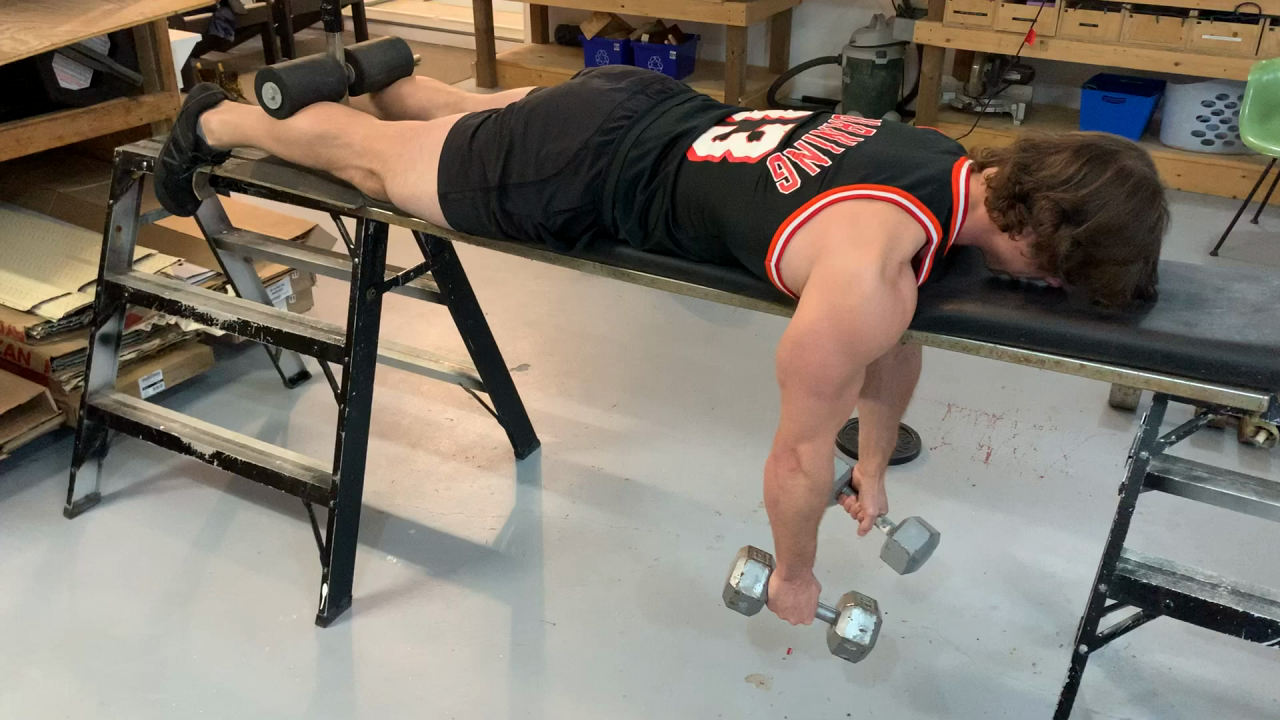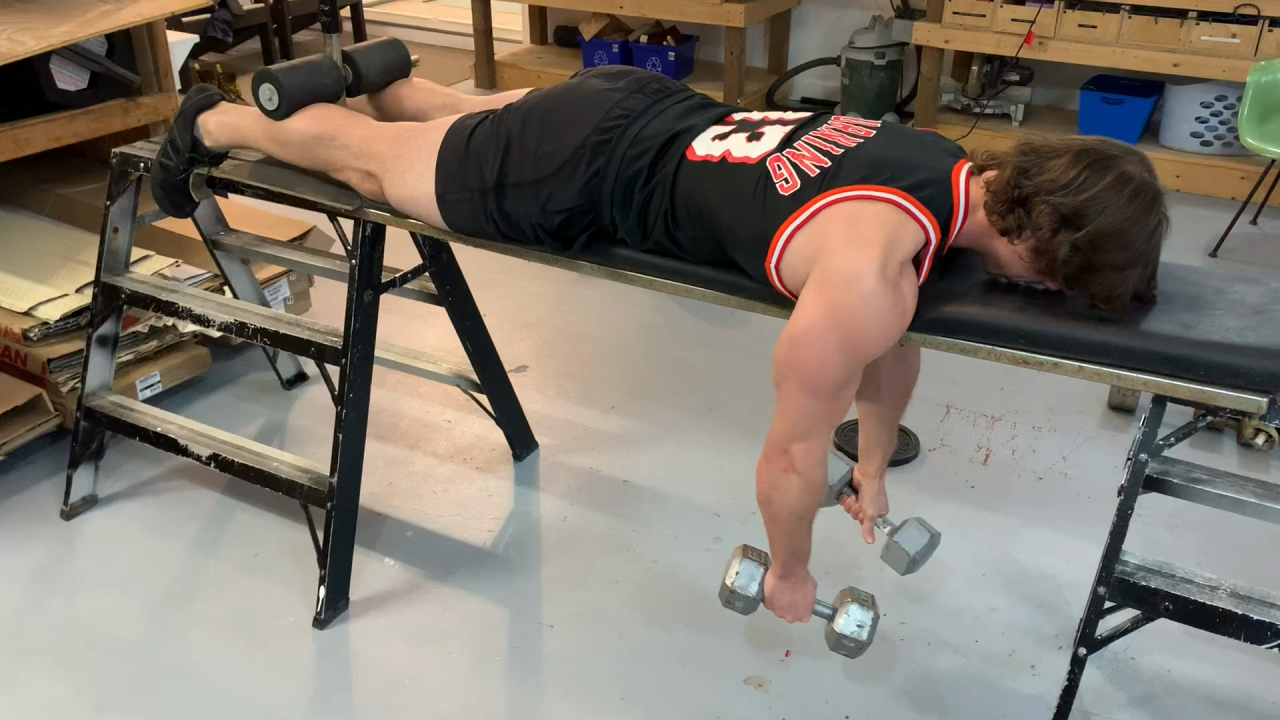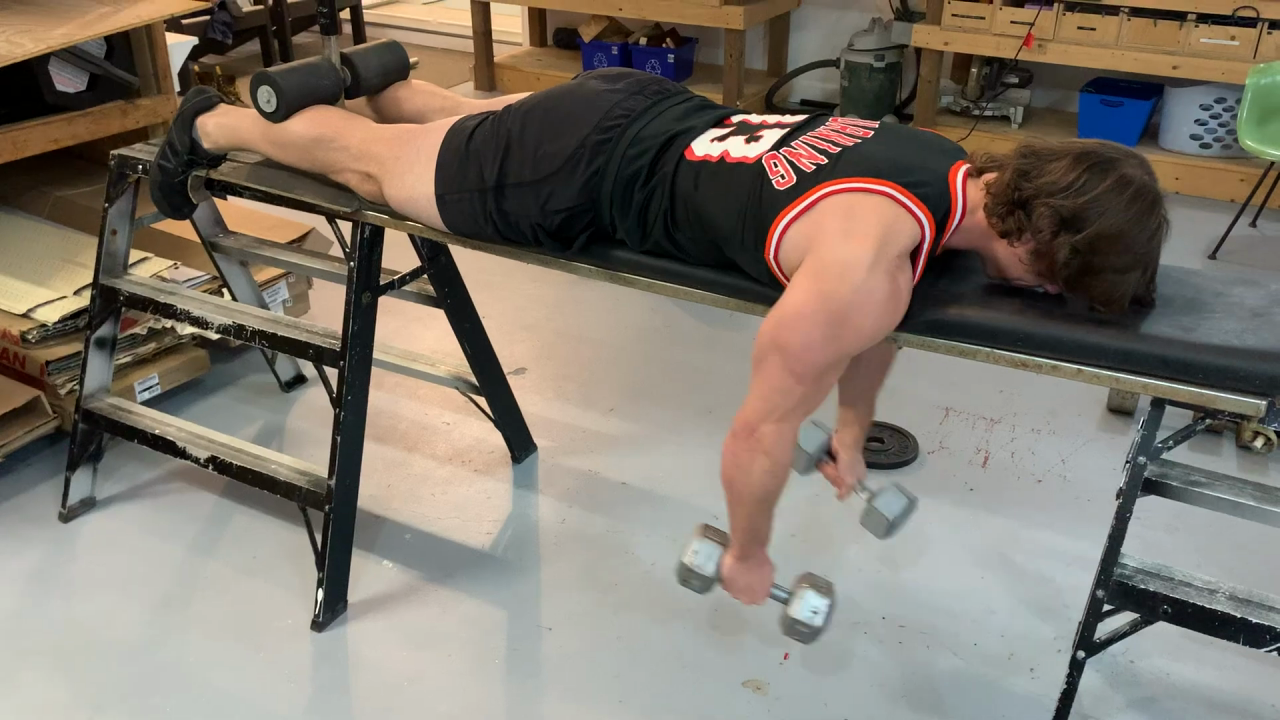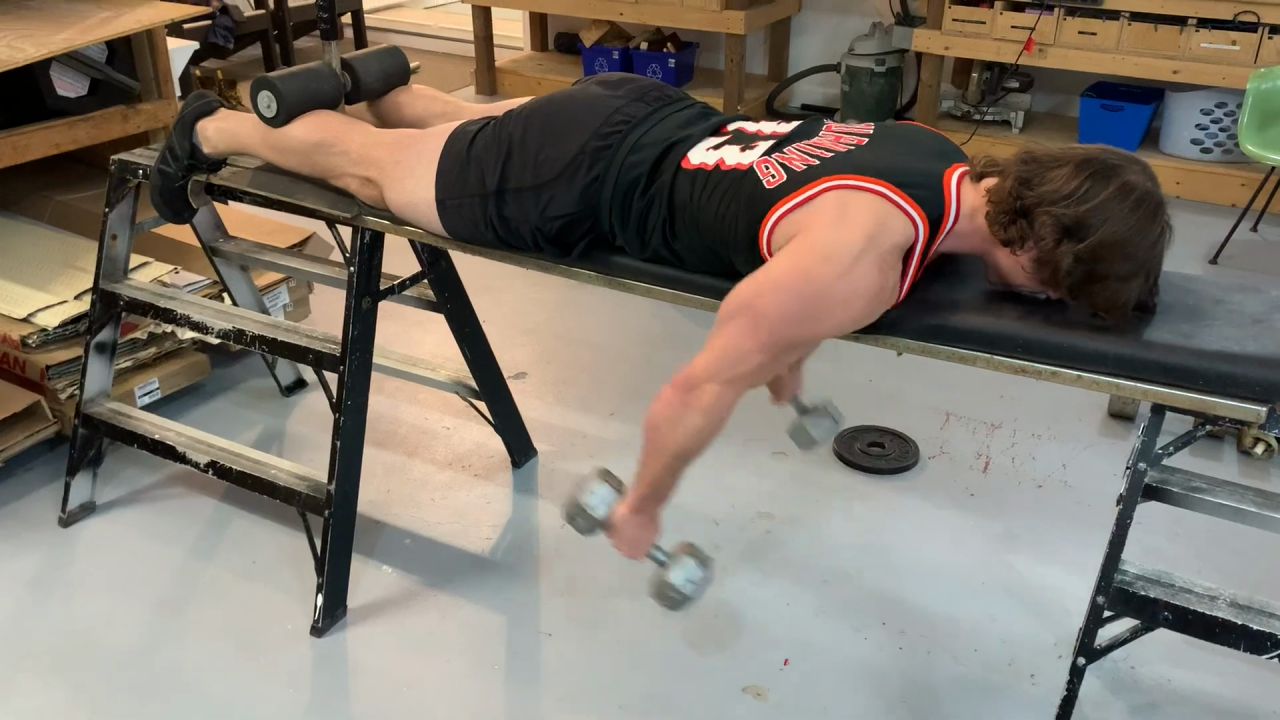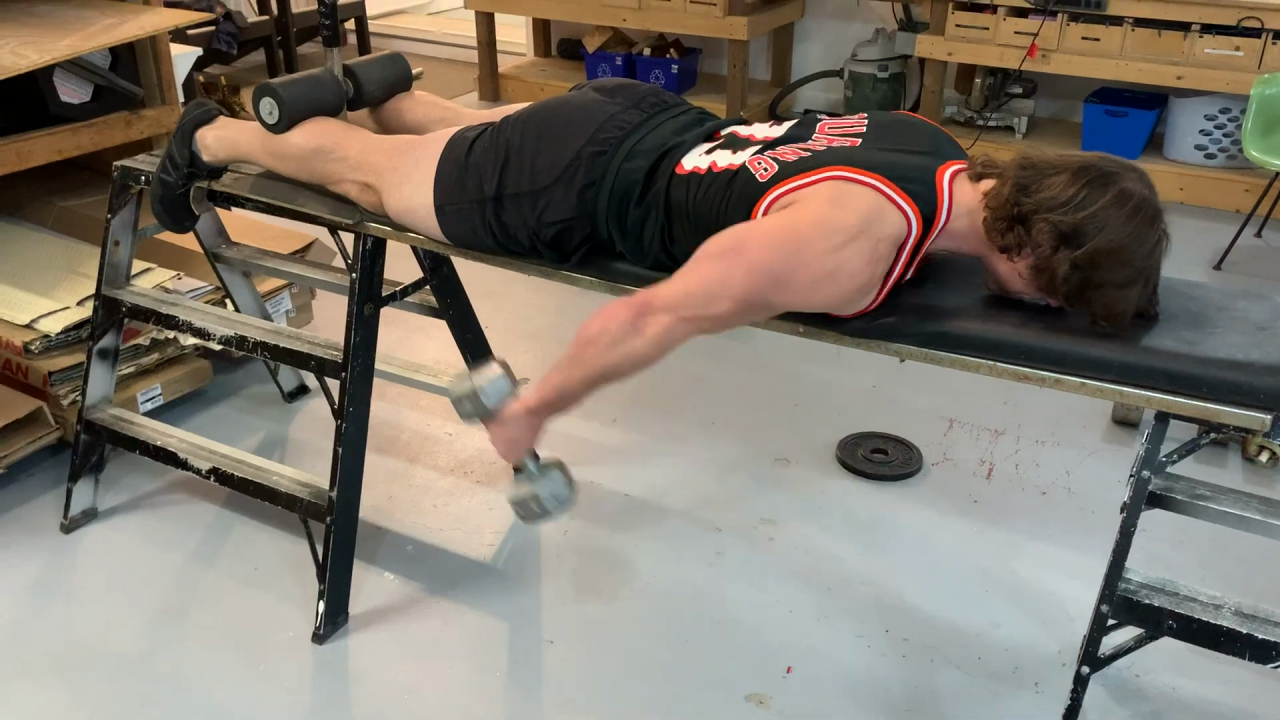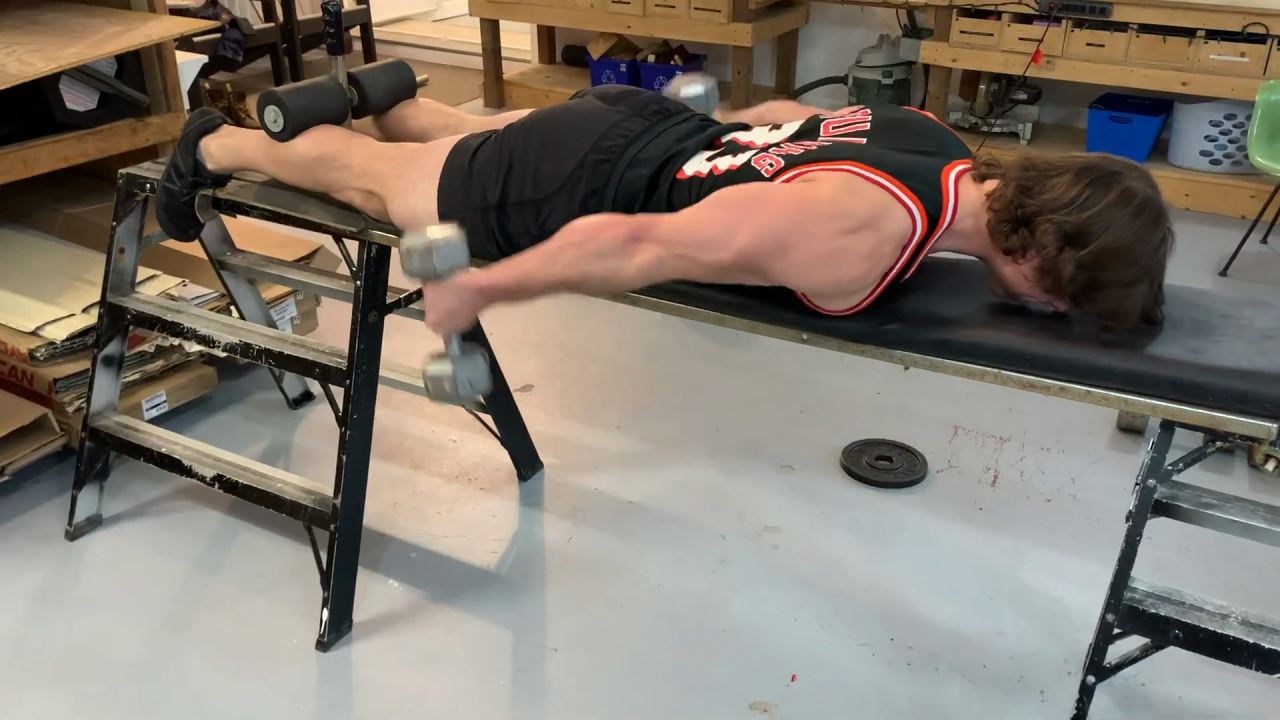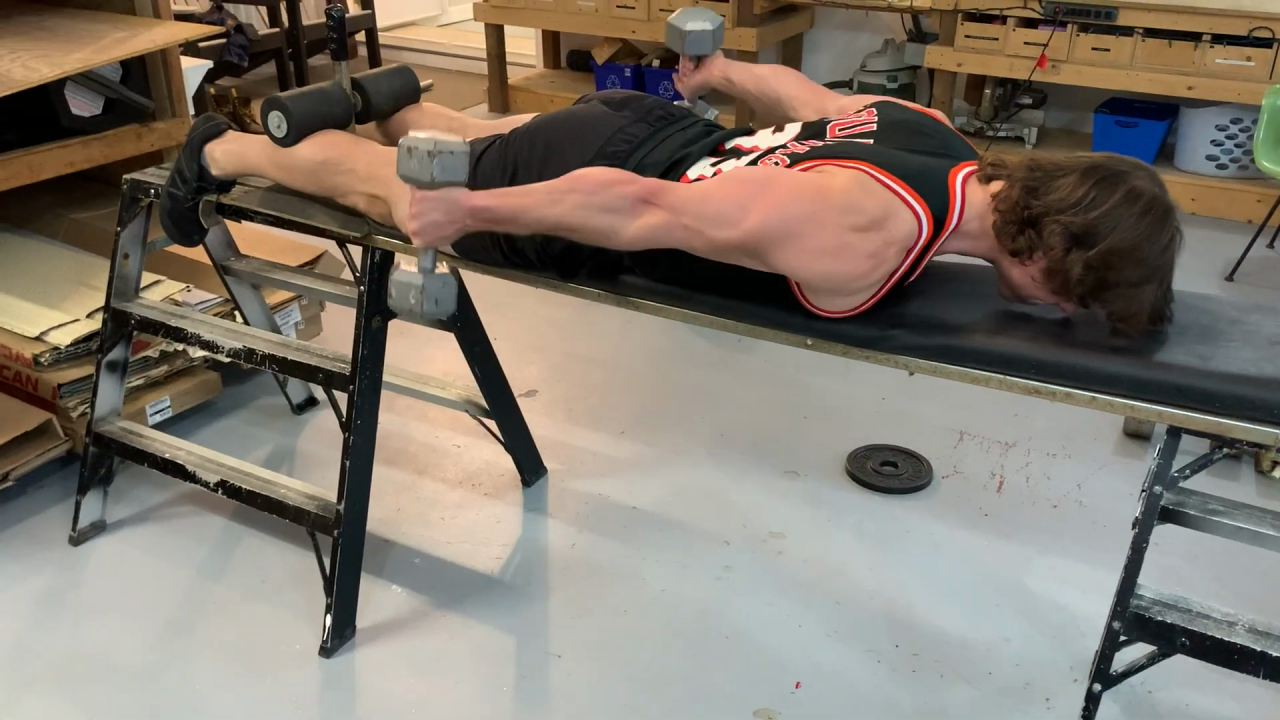
dt=0.2s
person 1, frame 1
left shoulder: (949, 164)
right shoulder: (868, 268)
left elbow: (892, 337)
right elbow: (798, 448)
left wrist: (876, 464)
right wrist: (793, 576)
left hip: (641, 106)
right hip: (581, 174)
left knee: (464, 109)
right knee: (374, 158)
right ankle: (218, 121)
person 1, frame 2
left shoulder: (948, 166)
right shoulder: (869, 271)
left elbow: (889, 340)
right elbow: (789, 449)
left wrist: (876, 465)
right wrist: (787, 572)
left hip: (633, 111)
right hip: (580, 176)
left knee: (455, 110)
right knee: (371, 158)
right ankle: (215, 122)
person 1, frame 3
left shoulder: (946, 163)
right shoulder: (869, 263)
left elbow: (870, 328)
right elbow: (763, 424)
left wrist: (853, 443)
right wrist: (746, 553)
left hip: (635, 113)
right hip: (582, 174)
left knee: (461, 110)
right knee: (371, 163)
right ankle: (214, 125)
person 1, frame 4
left shoulder: (944, 163)
right shoulder: (866, 256)
right elbow: (702, 387)
left wrist: (790, 360)
right wrist: (641, 508)
left hip: (635, 122)
right hip: (585, 180)
left knee: (461, 116)
right knee: (374, 169)
right ankle: (215, 130)
person 1, frame 5
left shoulder: (937, 152)
right shoulder: (858, 246)
right elbow: (652, 318)
right wrist: (529, 411)
left hip: (634, 128)
right hip: (581, 186)
left knee: (466, 120)
right knee: (375, 176)
right ankle: (215, 140)
person 1, frame 6
left shoulder: (934, 144)
right shoulder: (859, 242)
right elbow: (633, 244)
right wrist: (471, 290)
left hip: (635, 128)
right hip: (583, 179)
left knee: (457, 134)
right knee: (375, 182)
right ankle: (216, 149)
person 1, frame 7
left shoulder: (934, 137)
right shoulder: (865, 239)
left elbow: (790, 88)
right elbow: (637, 211)
left wrist: (719, 70)
right wrist: (464, 212)
left hip: (642, 129)
right hip: (600, 168)
left knee: (469, 140)
right knee: (387, 190)
left ankle: (379, 102)
right ankle: (223, 152)
